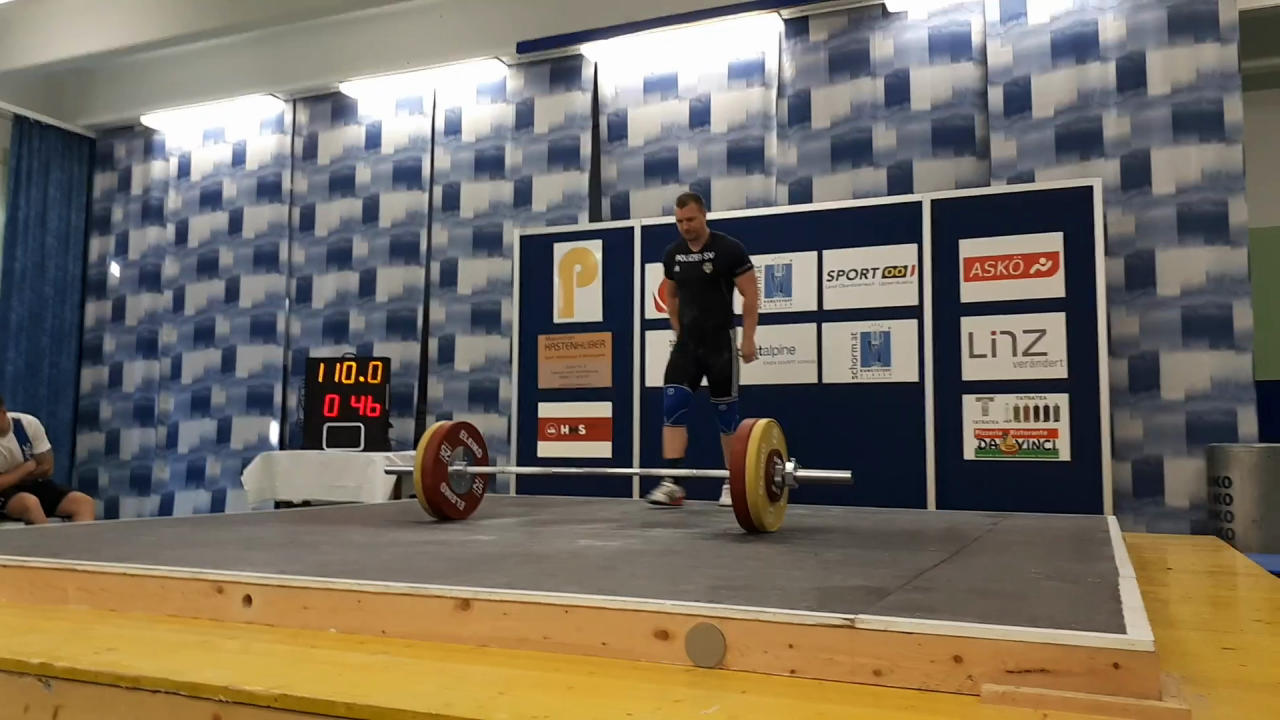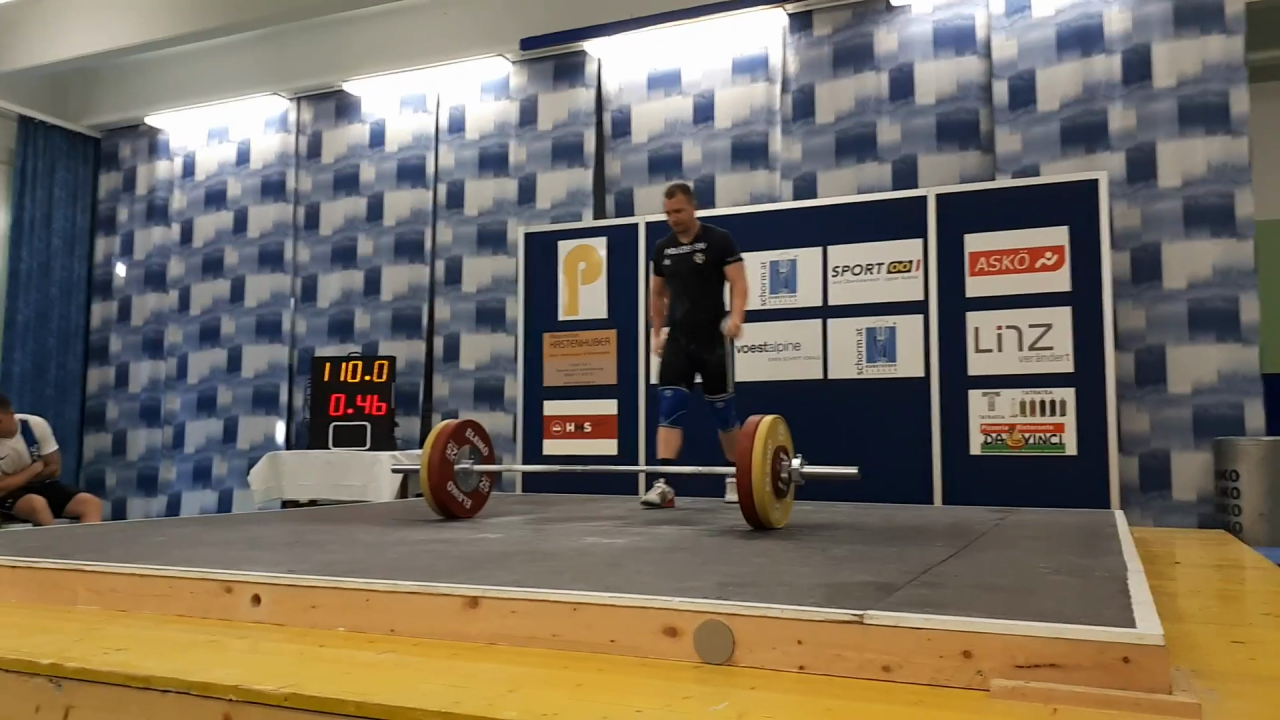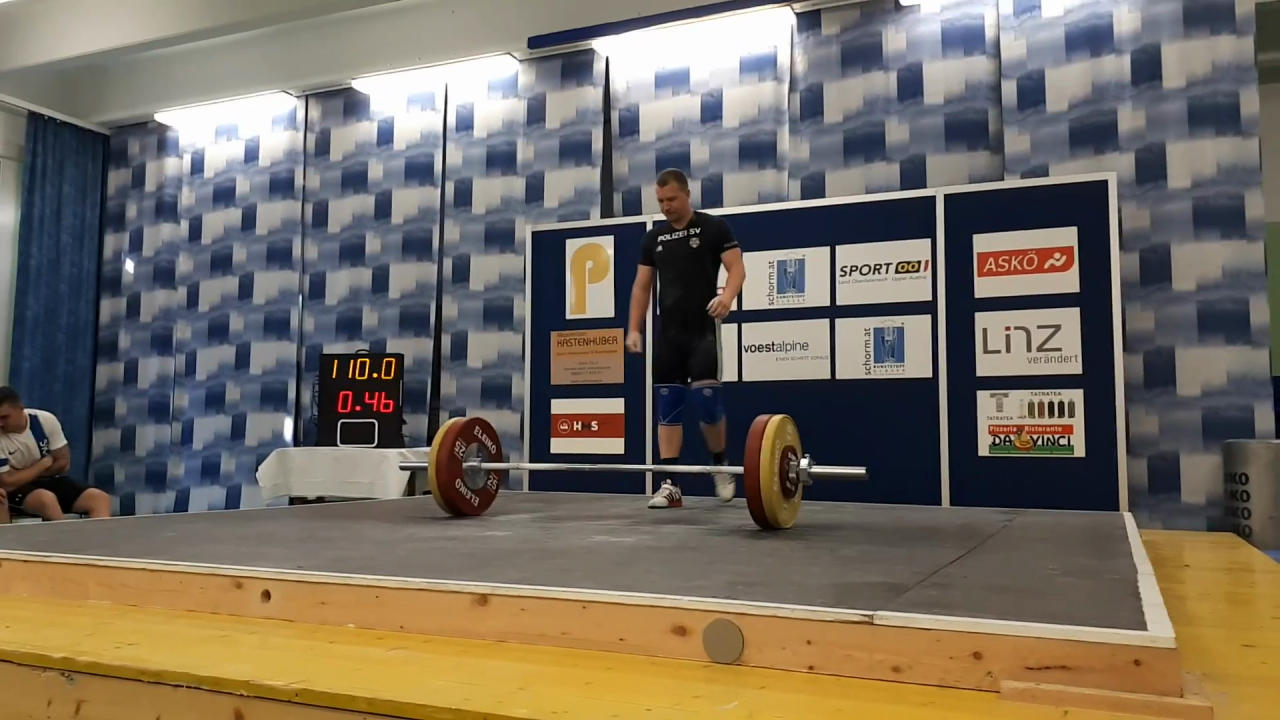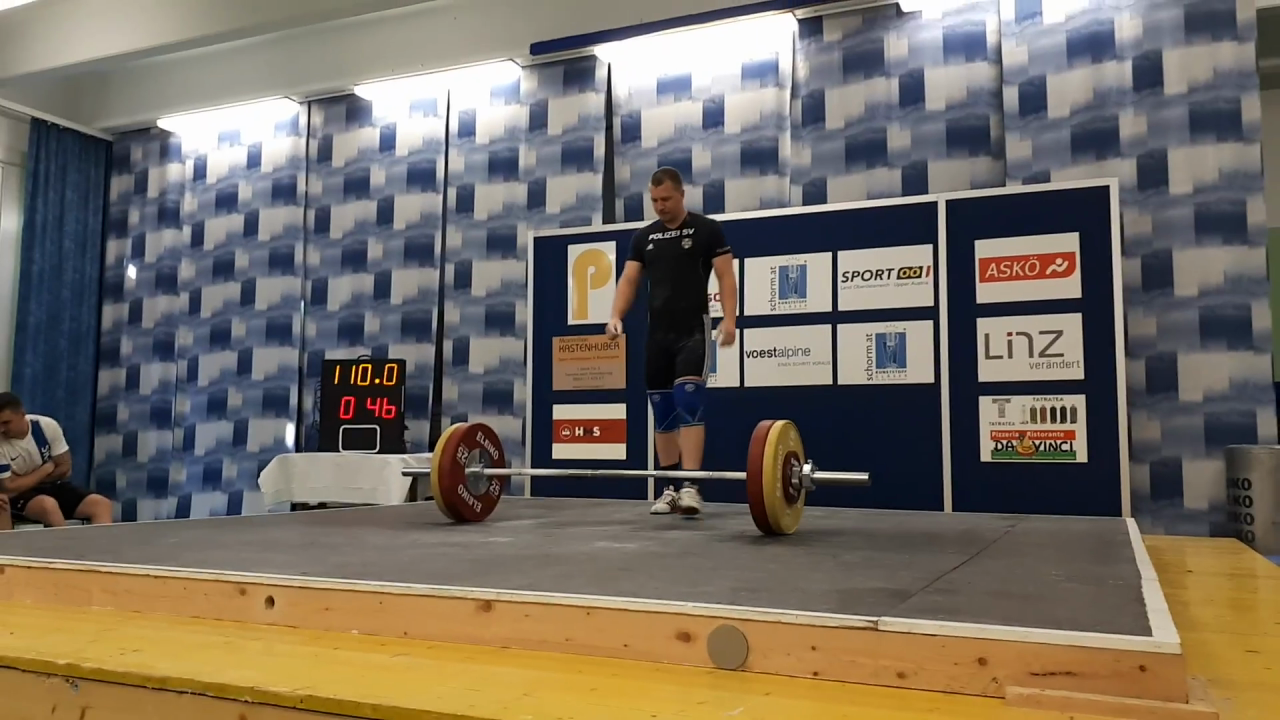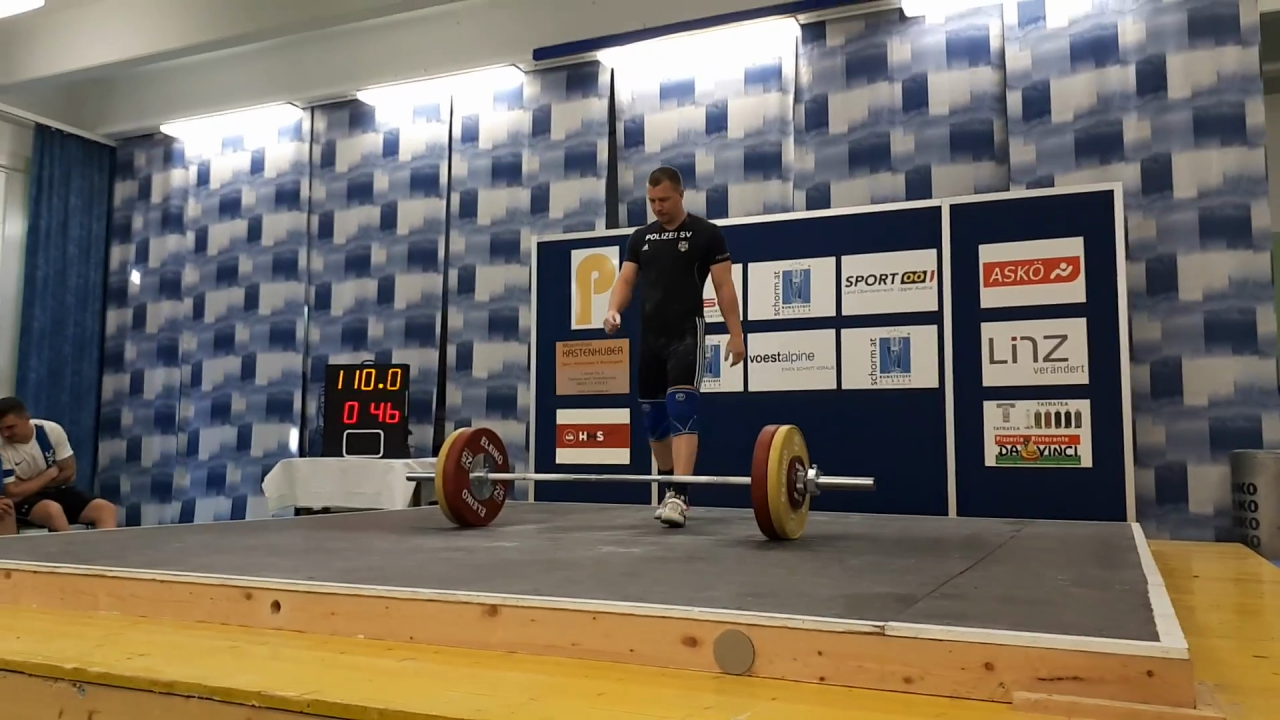
dt=0.2s
person 1, frame 1
left shoulder: (729, 249)
right shoulder: (672, 254)
left elbow: (750, 294)
left wrist: (748, 338)
left hip: (720, 342)
right hip: (687, 342)
left knee: (726, 412)
right knee: (673, 405)
left ankle: (732, 482)
right ankle: (672, 482)
person 1, frame 2
left shoulder: (719, 240)
right shoulder: (662, 248)
left elbow: (739, 284)
right elbow: (657, 294)
left wrist: (736, 317)
right wrist: (657, 333)
left hip: (712, 337)
right hip: (677, 339)
left knee: (722, 409)
right knee: (670, 406)
left ankle: (735, 475)
right ankle: (664, 485)
person 1, frame 3
left shoulder: (714, 227)
right shoulder: (653, 238)
left elbow: (736, 268)
right elbow: (642, 286)
left wrist: (727, 296)
right wrist: (634, 328)
left hip: (702, 328)
right hip: (667, 330)
left knee: (706, 400)
right knee: (668, 405)
left ankle: (721, 465)
right ankle: (669, 484)
person 1, frame 4
left shoulder: (707, 229)
right shoulder: (644, 237)
left elbow: (727, 276)
right elbow: (628, 280)
left wrist: (729, 318)
right wrist: (615, 316)
left hip: (693, 330)
right hip: (657, 332)
left knee: (688, 401)
right knee: (662, 410)
left ankle: (690, 487)
right ankle: (670, 489)
person 1, frame 5
left shoulder: (706, 233)
right shoulder: (641, 237)
left elbow: (724, 286)
right elbow: (625, 281)
left wrist: (736, 334)
right wrist: (613, 311)
left hip: (685, 334)
right hip: (650, 337)
left knee: (681, 409)
right knee: (654, 419)
left ankle: (677, 498)
right ankle: (670, 488)
